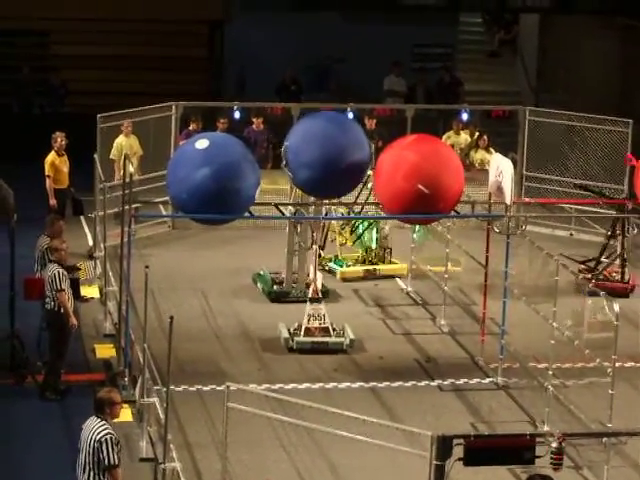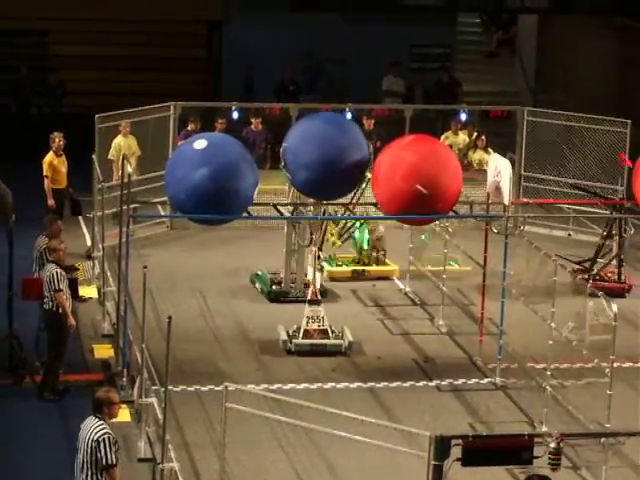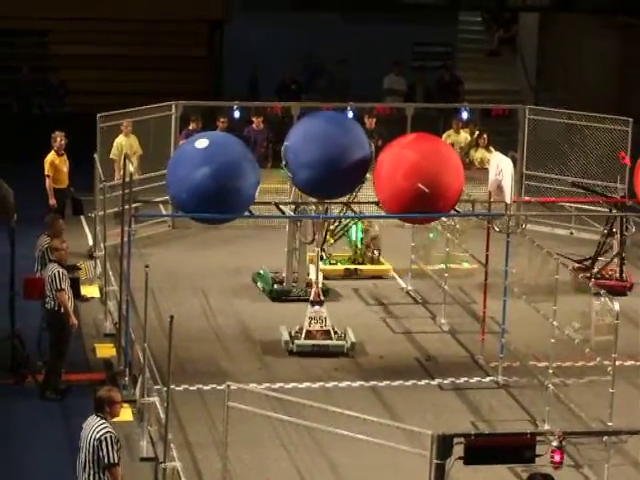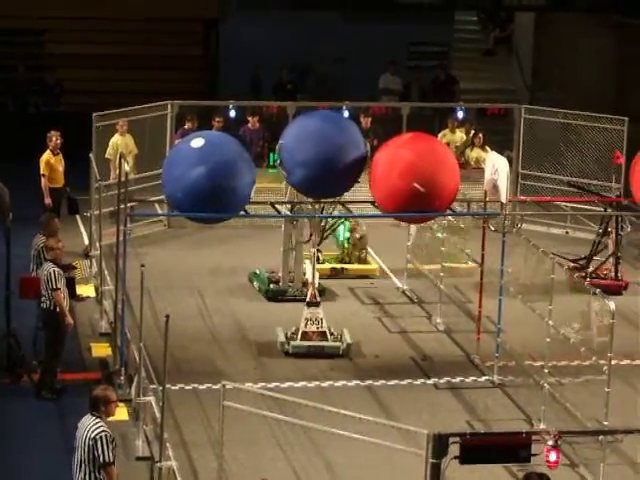
dt=0.1s
person 1, frame 1
left shoulder: (51, 268)
right shoulder: (58, 271)
right elbow: (61, 296)
right wrist: (71, 316)
left hip: (53, 312)
right hip: (58, 314)
left knee: (57, 351)
right knee: (58, 352)
left ankle: (54, 384)
right ankle: (47, 388)
person 1, frame 2
left shoulder: (50, 268)
right shoulder: (56, 272)
right elbow: (59, 296)
right wrist: (69, 316)
left hip: (51, 312)
right hip: (57, 315)
left knee: (55, 351)
right knee: (56, 352)
left ankle: (52, 385)
right ankle: (45, 388)
person 1, frame 3
left shoulder: (52, 268)
right shoulder: (58, 271)
right elbow: (61, 295)
right wrist: (71, 316)
left hip: (53, 312)
right hip: (59, 314)
left knee: (57, 350)
right knee: (58, 352)
left ankle: (54, 384)
right ankle: (47, 388)
person 1, frame 4
left shoulder: (47, 267)
right shoulder: (53, 270)
right elbow: (57, 295)
right wrist: (67, 315)
left hip: (49, 311)
right hip: (54, 313)
left knee: (53, 350)
right knee: (54, 351)
left ankle: (50, 383)
right ankle: (43, 387)
